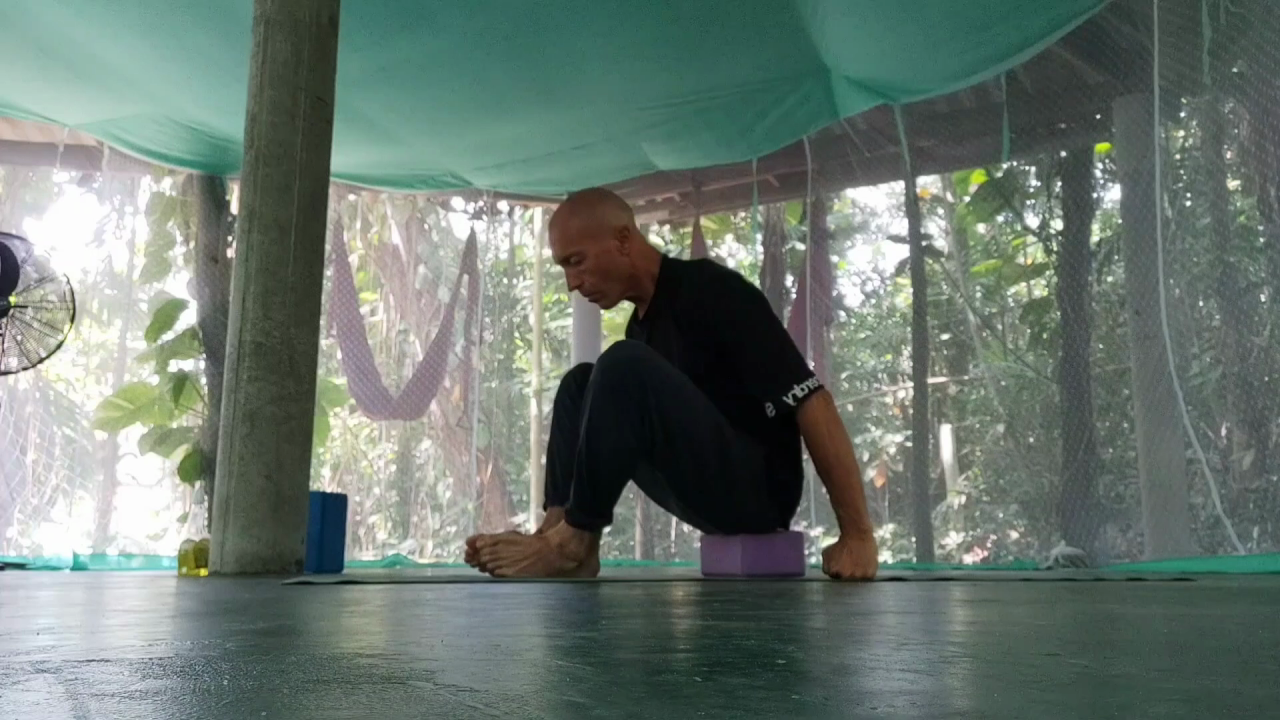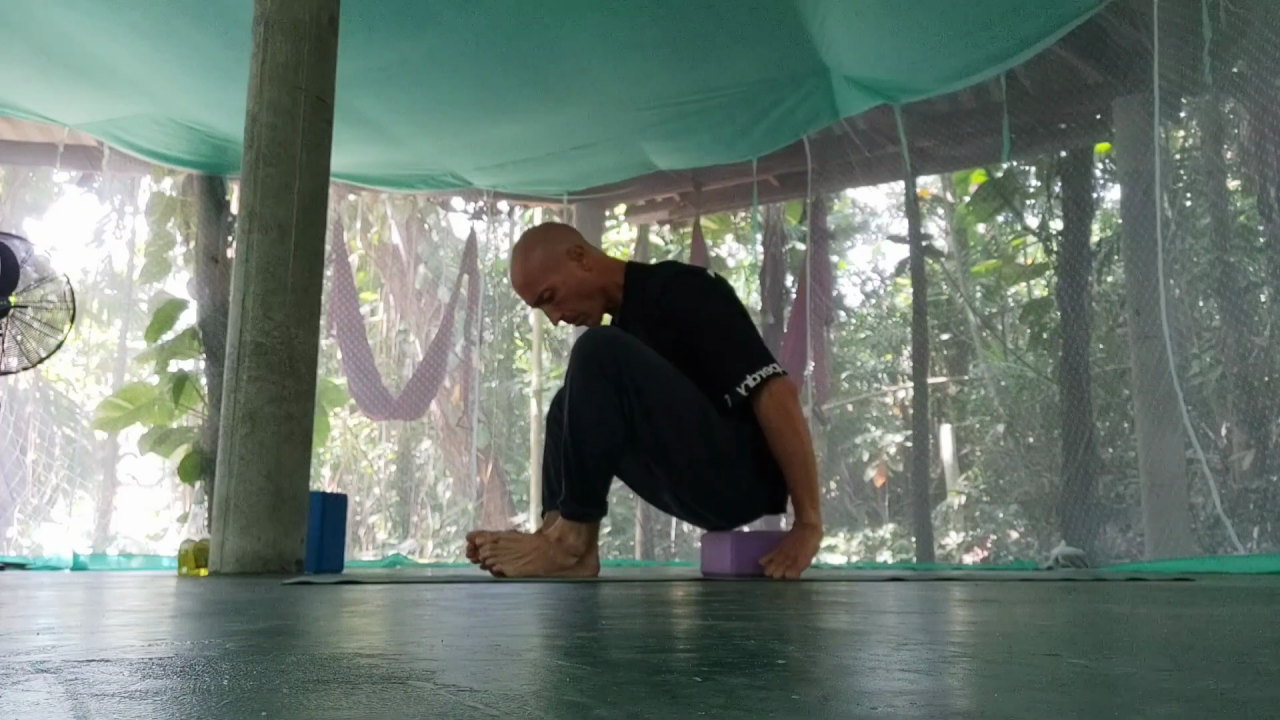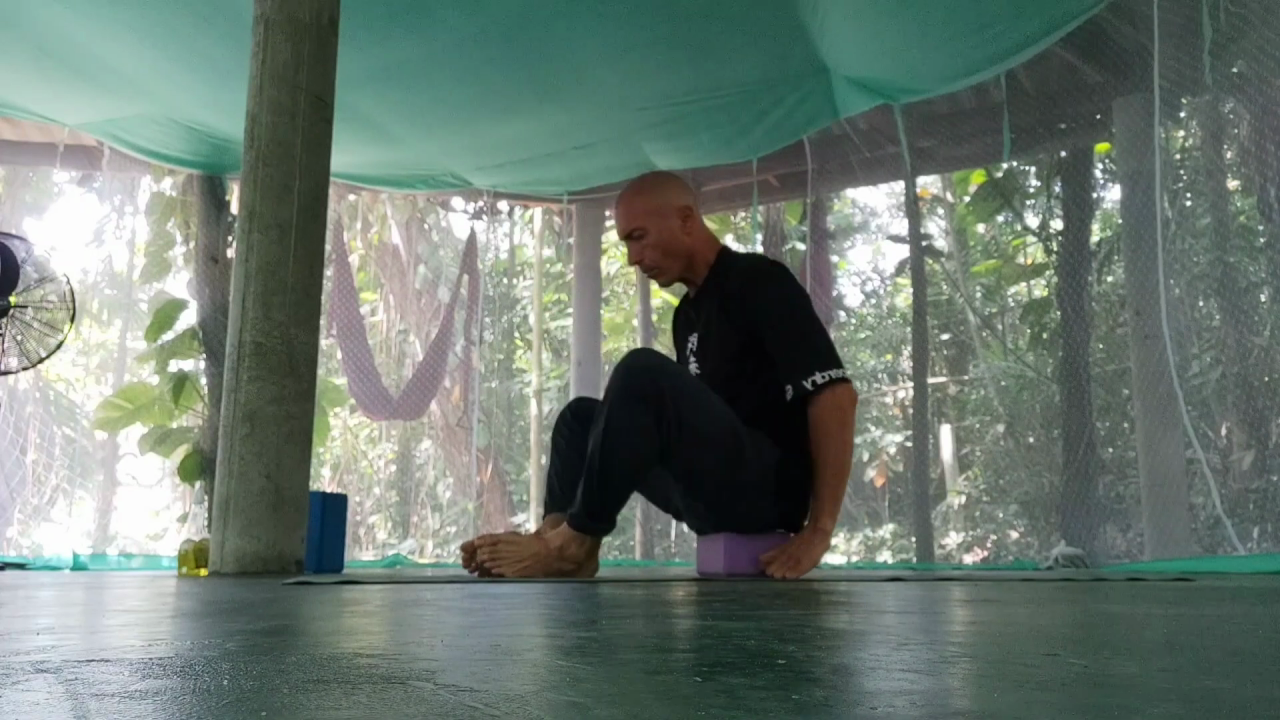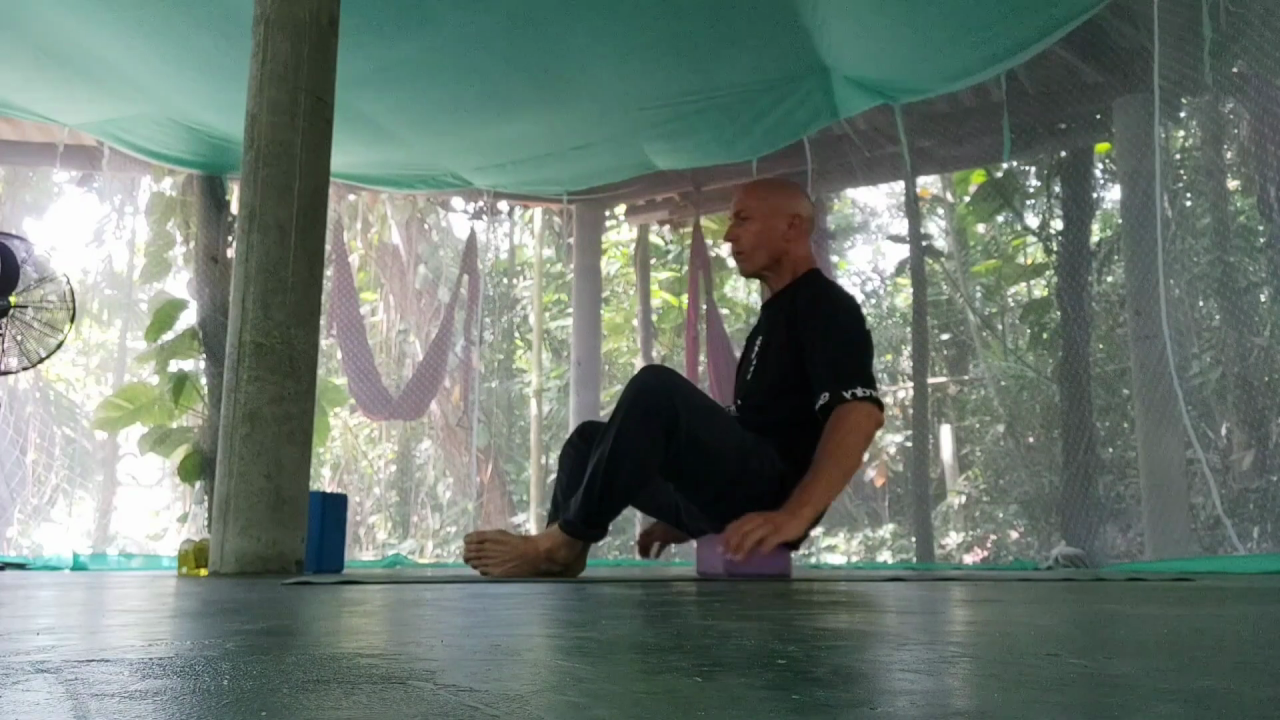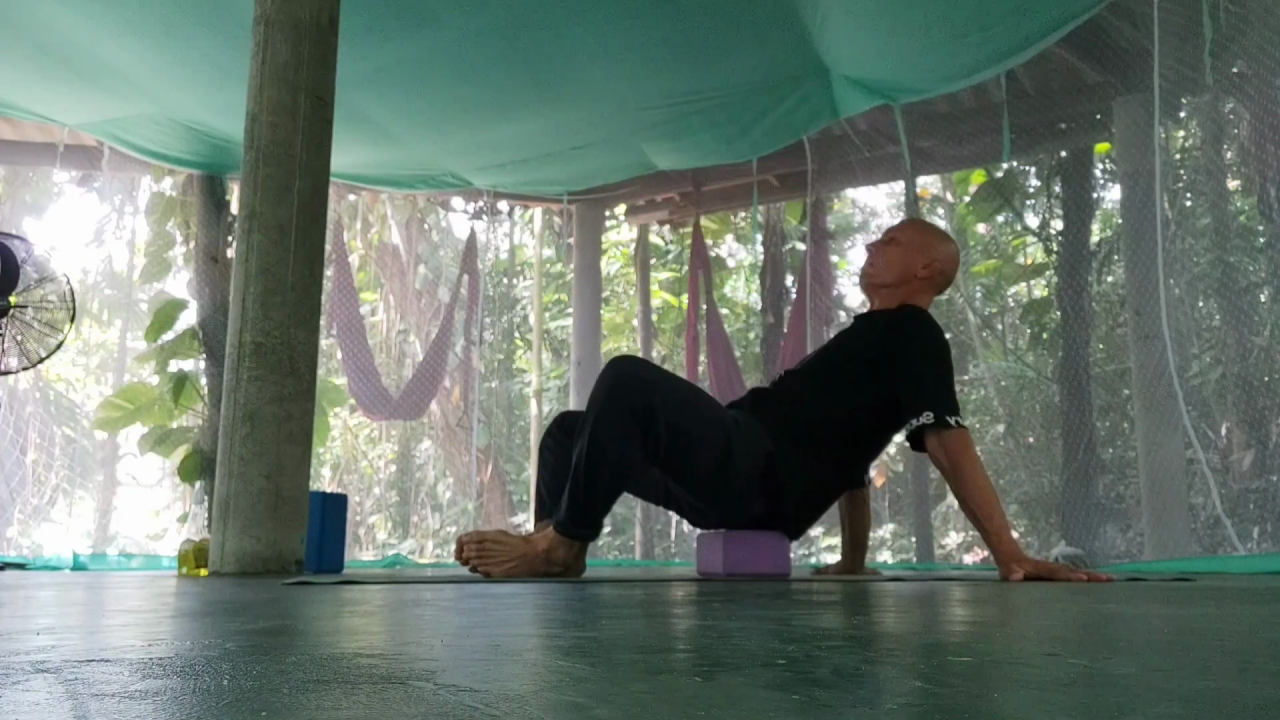
dt=1s
person 1, frame 1
left shoulder: (712, 294)
right shoulder: (640, 325)
left elbow: (811, 401)
left wrist: (856, 534)
left hip: (757, 491)
right hip: (704, 491)
left knee: (624, 368)
right knee: (582, 384)
left ankle: (573, 542)
right ankle: (560, 528)
person 1, frame 2
left shoulder: (679, 291)
right shoulder: (624, 324)
left elbow: (775, 391)
left wrist: (808, 524)
left hip: (744, 481)
right hip: (698, 487)
left knee: (600, 355)
right knee: (571, 407)
left ankle: (572, 539)
right ankle: (559, 531)
person 1, frame 3
left shoulder: (759, 283)
right shoulder: (687, 314)
left elbow: (834, 394)
left wrist: (817, 532)
left hip: (766, 489)
right hip: (714, 491)
left knee: (644, 372)
right knee: (581, 416)
left ankle: (576, 541)
right ankle: (557, 532)
person 1, frame 4
left shoulder: (826, 306)
right shoulder: (775, 316)
left elbow: (858, 411)
left wrist: (794, 516)
right wrist: (680, 517)
left hip: (772, 492)
right hip: (734, 489)
left knee: (657, 387)
right knee: (590, 437)
left ankle: (565, 543)
right ankle: (554, 562)
person 1, frame 5
left shoulder: (913, 333)
right shoulder: (869, 335)
left elbow: (949, 443)
right elbow: (849, 451)
left wrist: (1009, 556)
right wrist: (853, 561)
left hip: (764, 477)
right hip: (732, 475)
left knee: (627, 380)
right knee: (568, 432)
left ankle: (561, 542)
right ankle: (549, 565)
